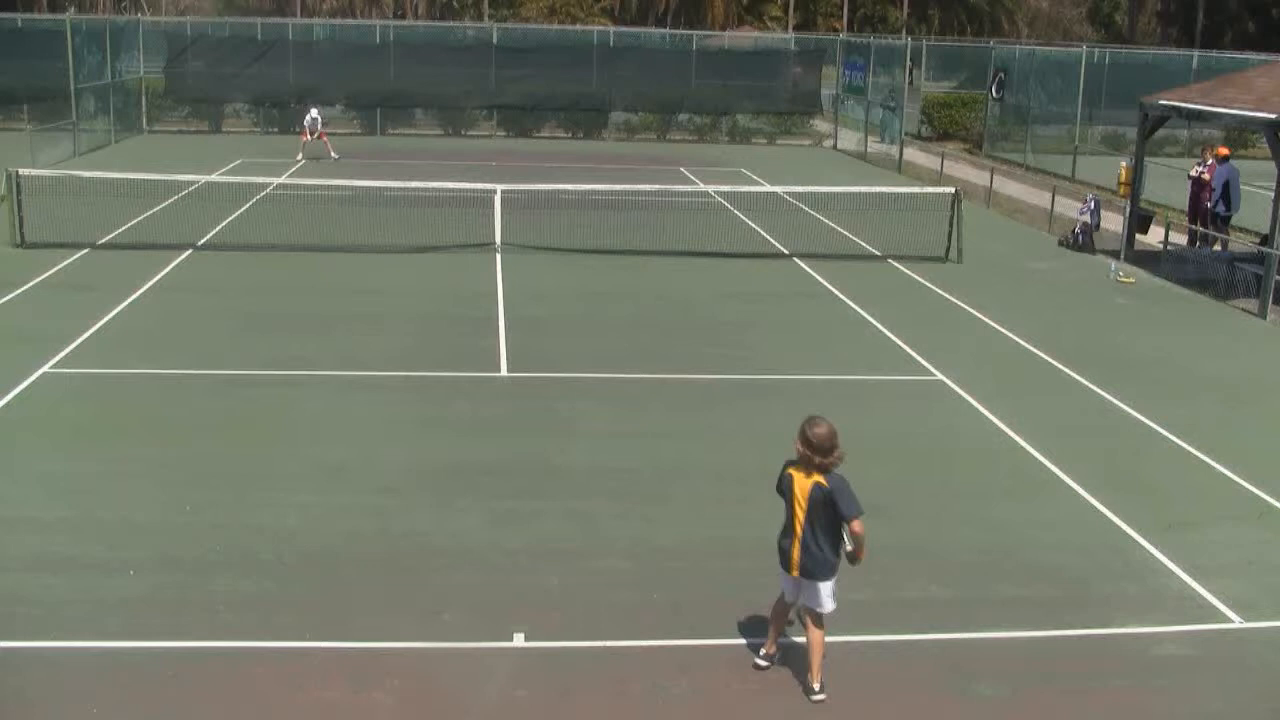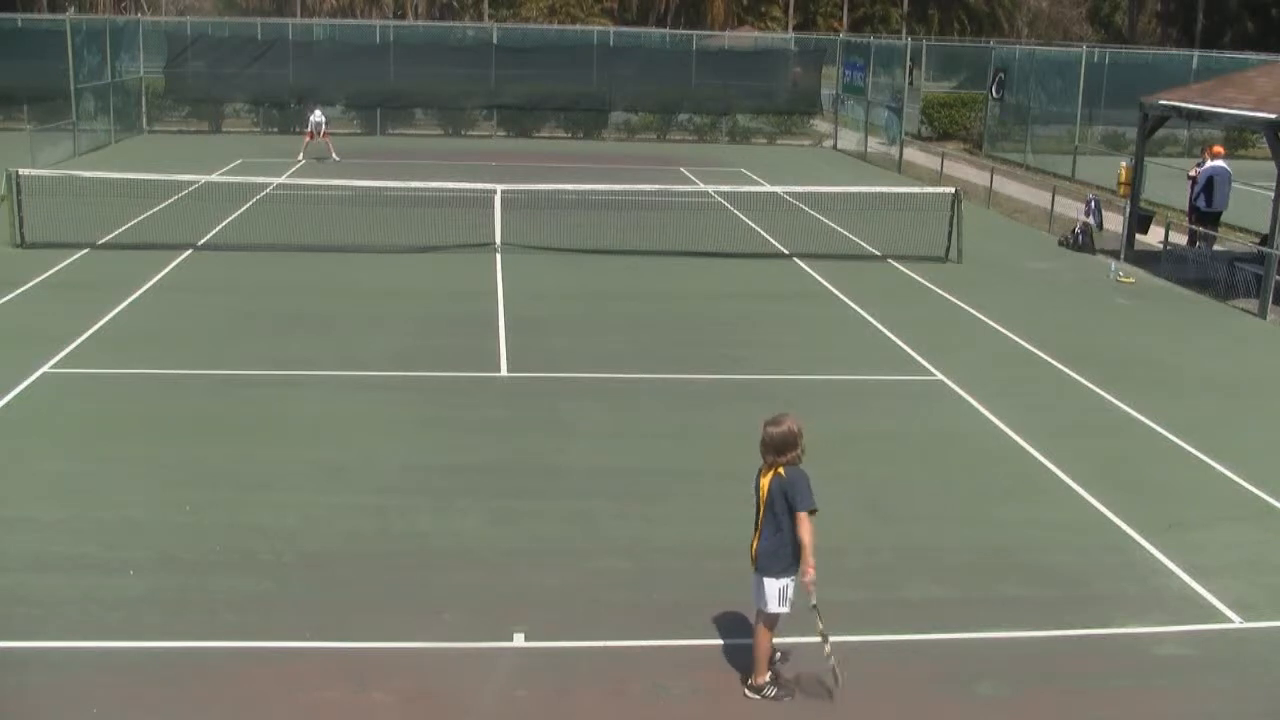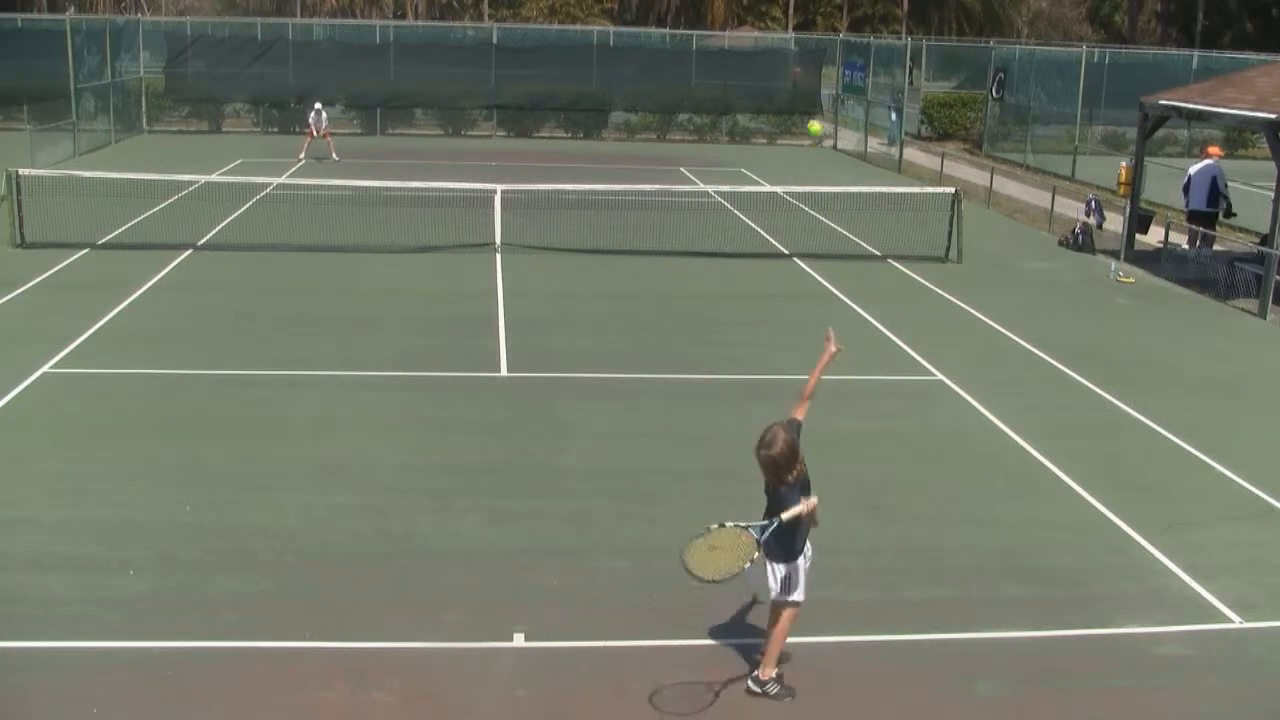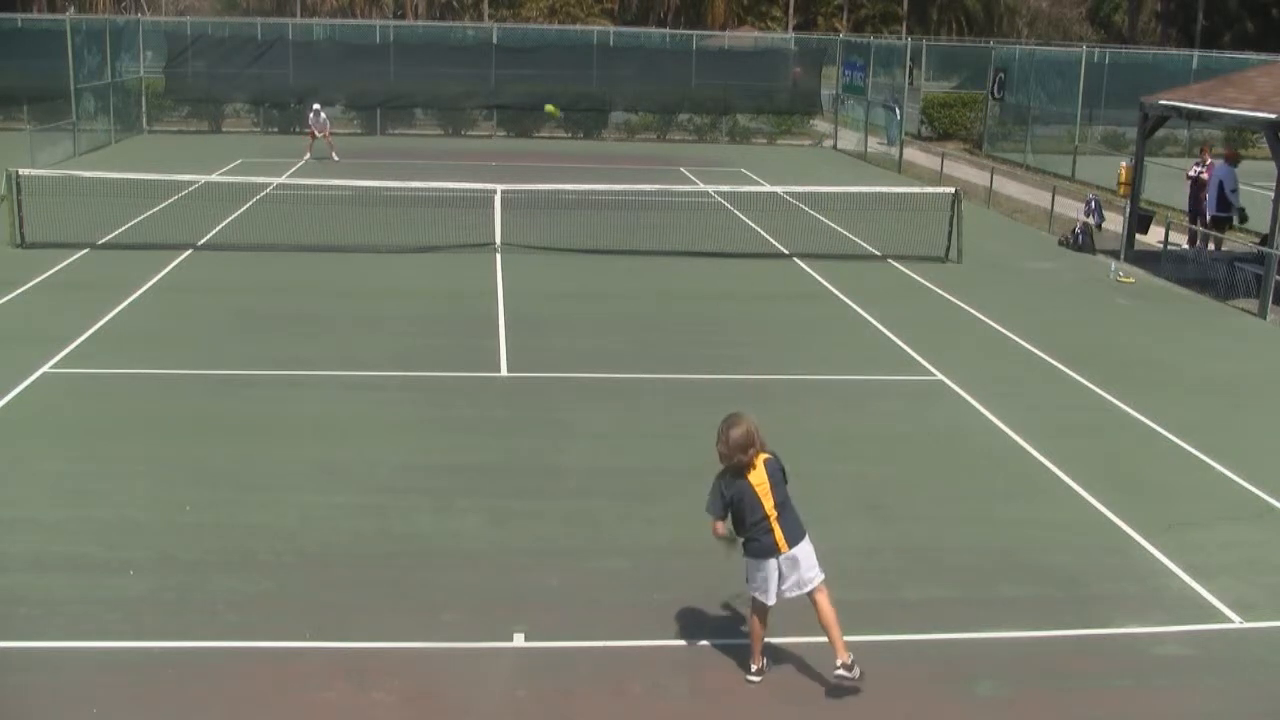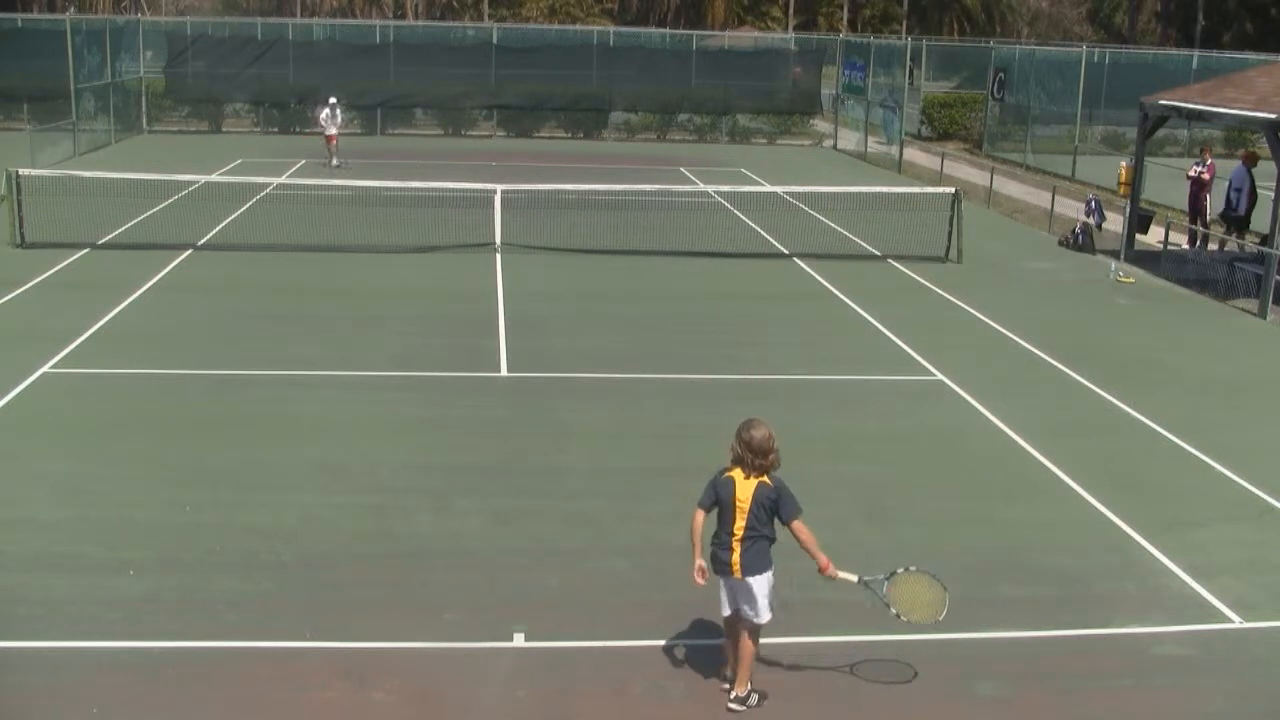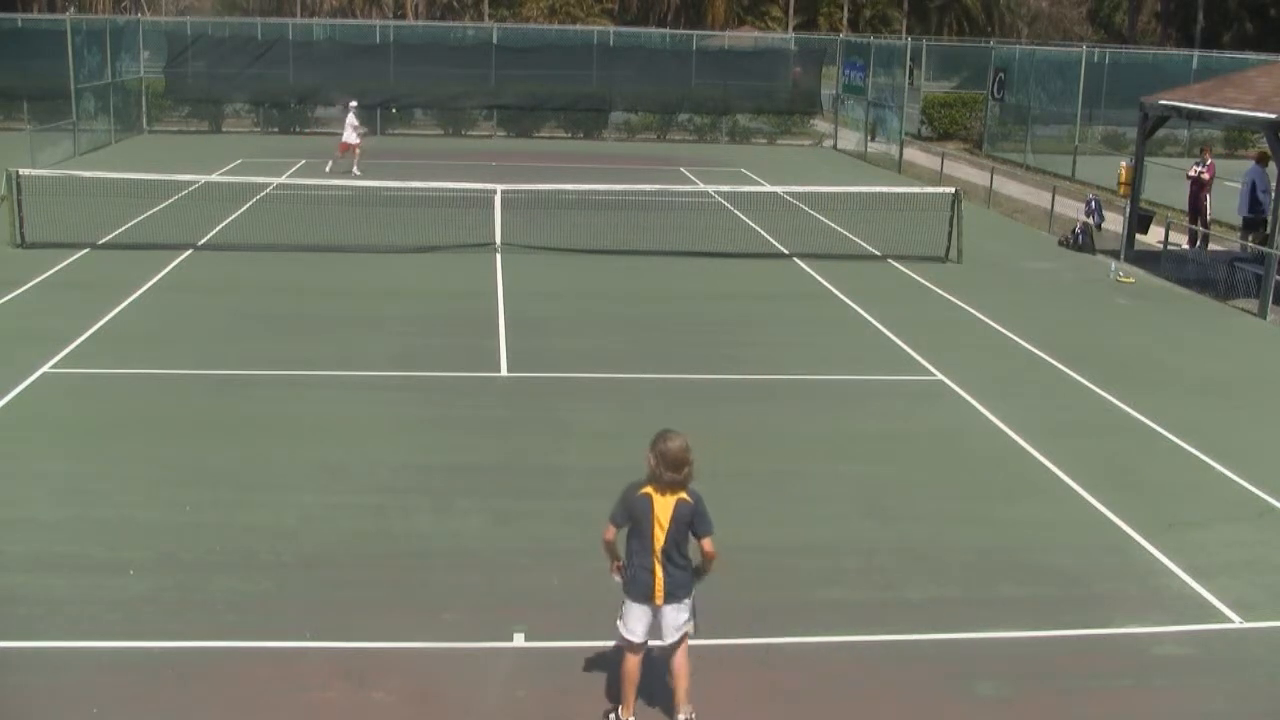
dt=0.7s
person 1, frame 1
left shoulder: (788, 471)
right shoulder: (835, 484)
right elbow: (857, 528)
right wrist: (858, 551)
left hip: (789, 556)
right hip: (819, 564)
left knee: (785, 600)
right knee: (815, 620)
left ankle: (768, 651)
right ankle: (815, 682)
person 1, frame 2
left shoulder: (765, 472)
right shoulder: (795, 477)
right elbow: (803, 521)
right wrist: (809, 562)
left hip: (764, 553)
right hip: (779, 560)
left knee: (766, 614)
right knee: (768, 618)
left ankle: (767, 654)
right ankle: (759, 680)
person 1, frame 3
left shoulder: (785, 441)
right shoulder: (786, 488)
left elbow: (805, 398)
right elbow: (806, 519)
left wrist: (826, 358)
right wrist: (808, 509)
left hip: (787, 543)
right hip: (784, 551)
left knee: (784, 602)
right knee: (787, 606)
left ankle: (770, 649)
right ankle: (763, 674)
person 1, frame 4
left shoulder: (724, 481)
right shoulder: (772, 462)
left elbow: (718, 529)
left wrist: (735, 535)
left hip: (759, 552)
right hip: (794, 542)
left knee: (759, 605)
right knee: (818, 593)
left ankle: (756, 664)
right ankle: (843, 659)
person 1, frame 5
left shoulder: (721, 479)
right shoulder: (774, 487)
left elbow: (698, 519)
right elbow: (798, 529)
left wrist: (698, 557)
right wrist: (822, 561)
left hip: (723, 562)
right hip: (755, 566)
left knee: (731, 617)
right knee: (751, 627)
left ankle: (729, 672)
right ankle: (740, 691)
person 1, frame 6
left shoulder: (634, 493)
right shoulder: (692, 501)
left elbow: (609, 536)
right elbow: (708, 550)
left wrist: (615, 560)
right wrist: (703, 569)
left hip: (638, 586)
right hip: (677, 588)
left knee: (633, 649)
right knee: (678, 646)
